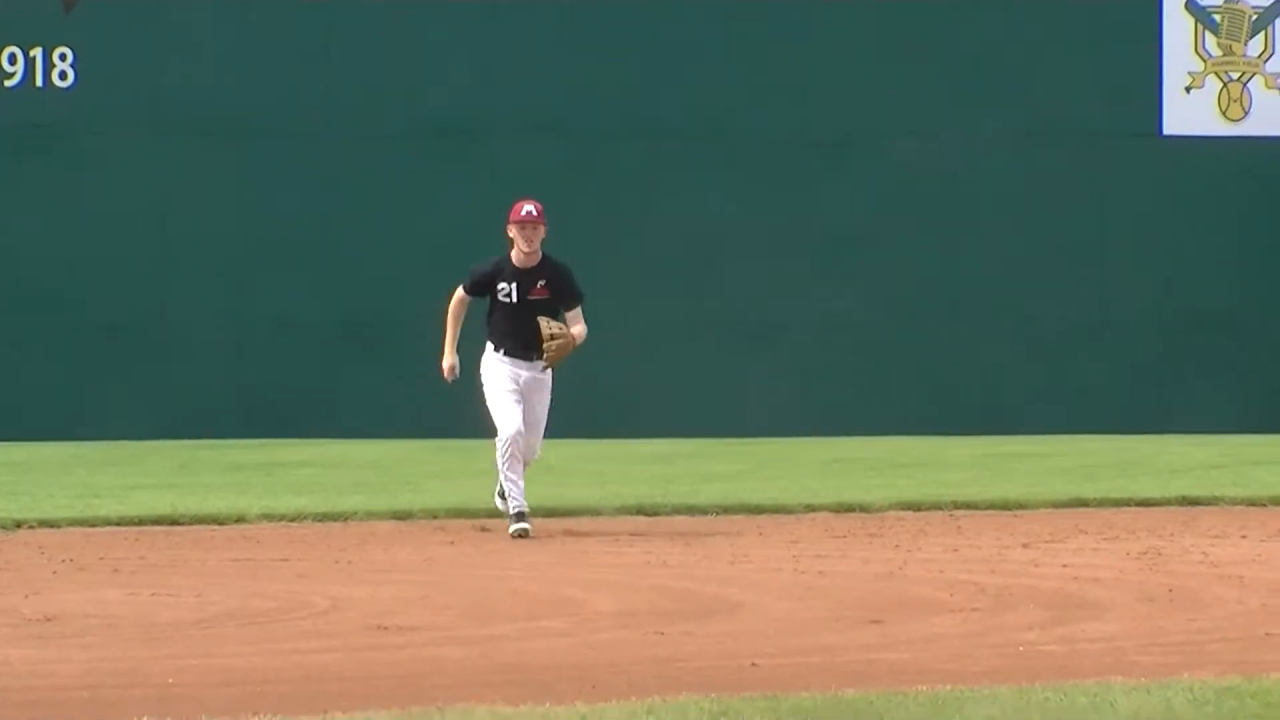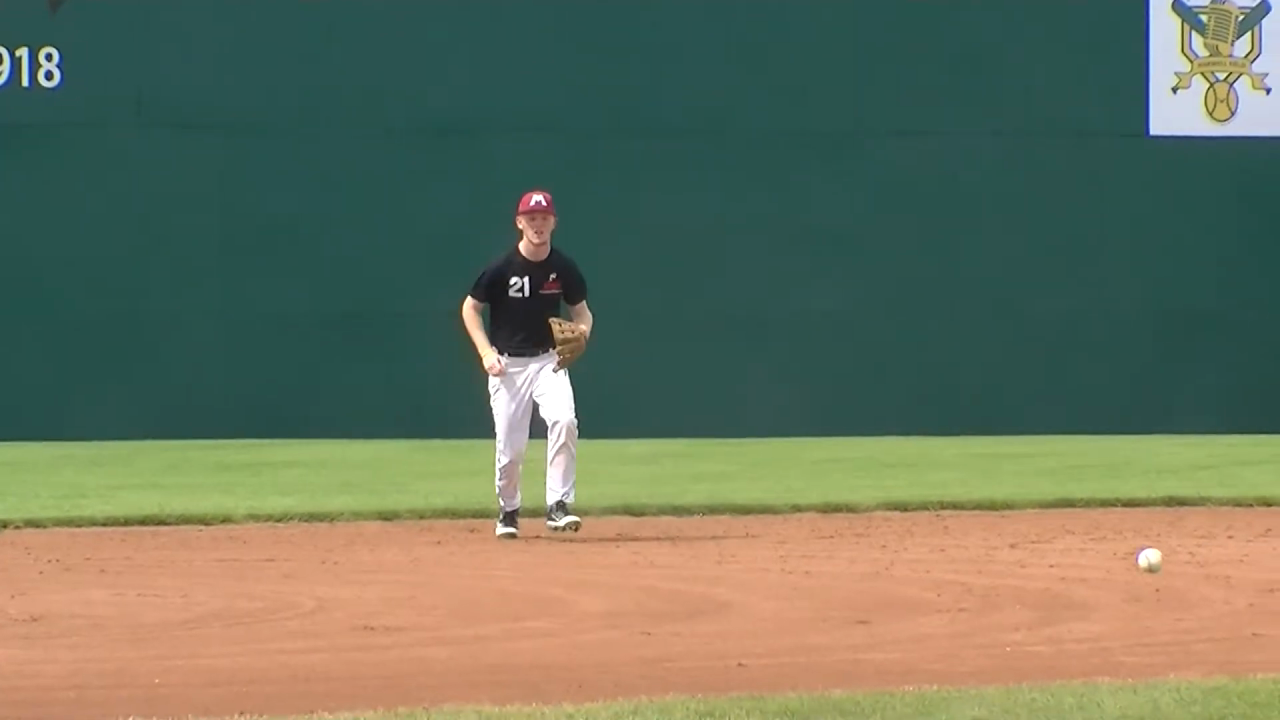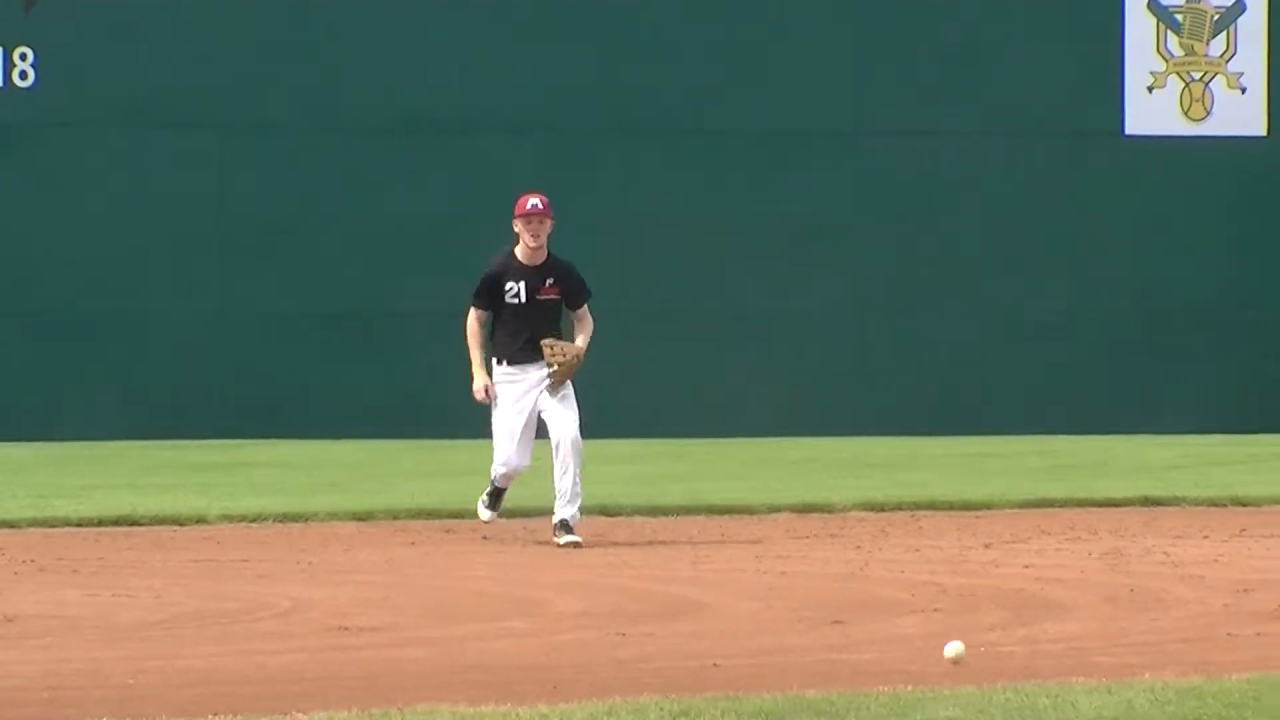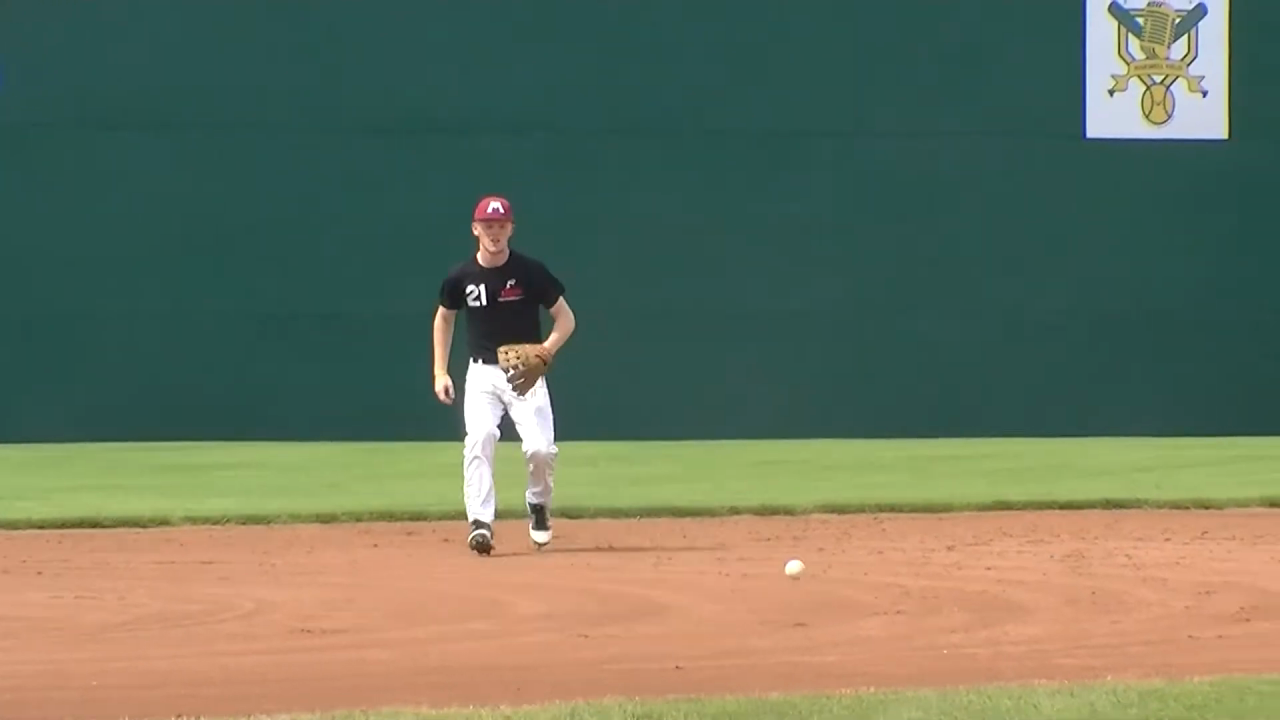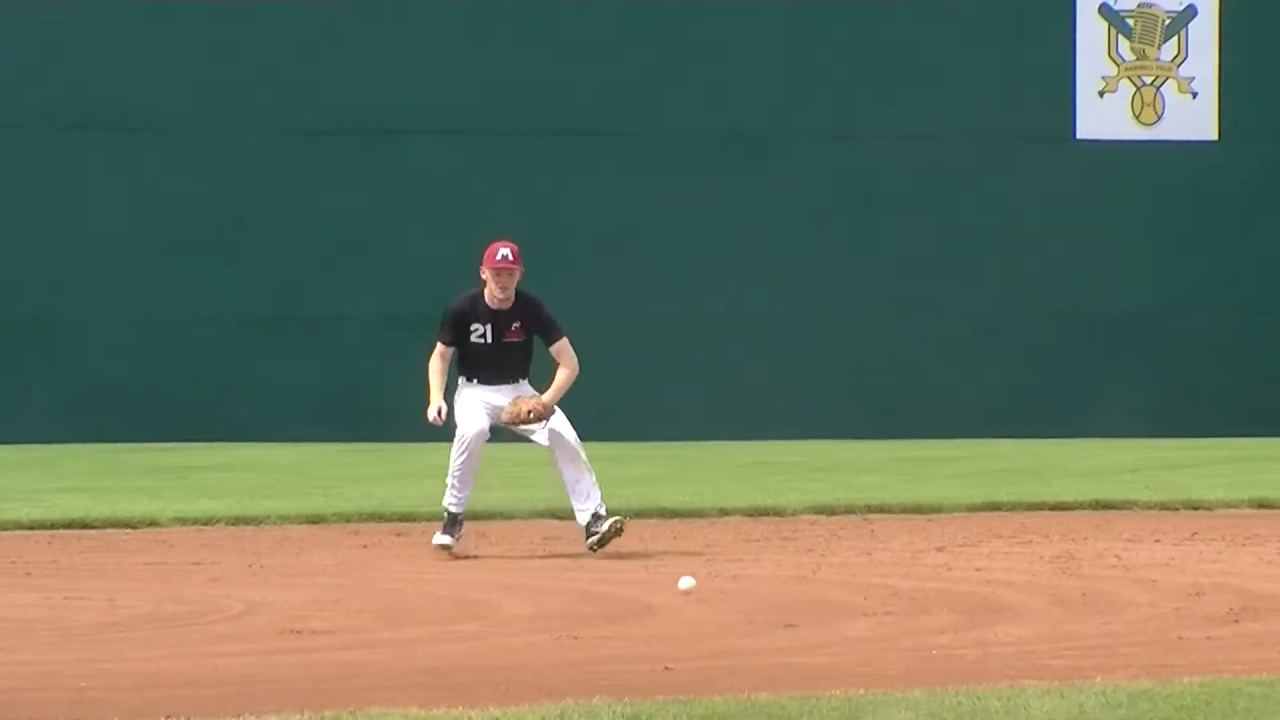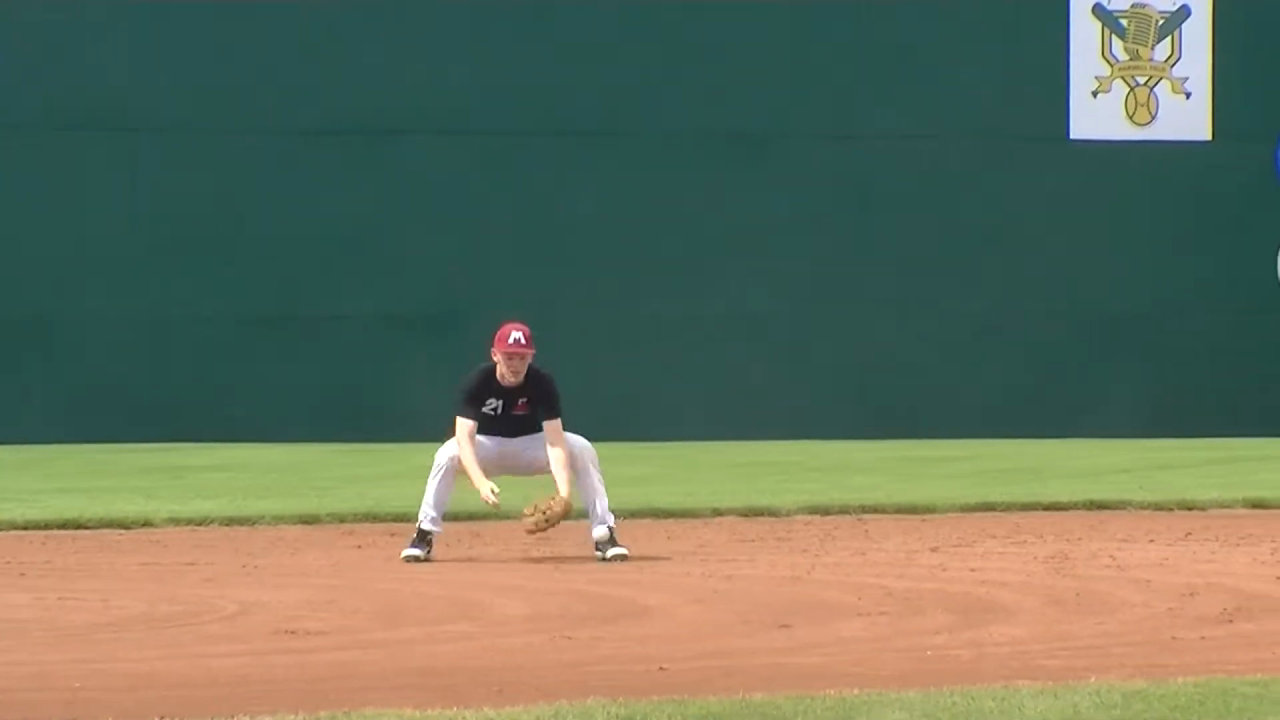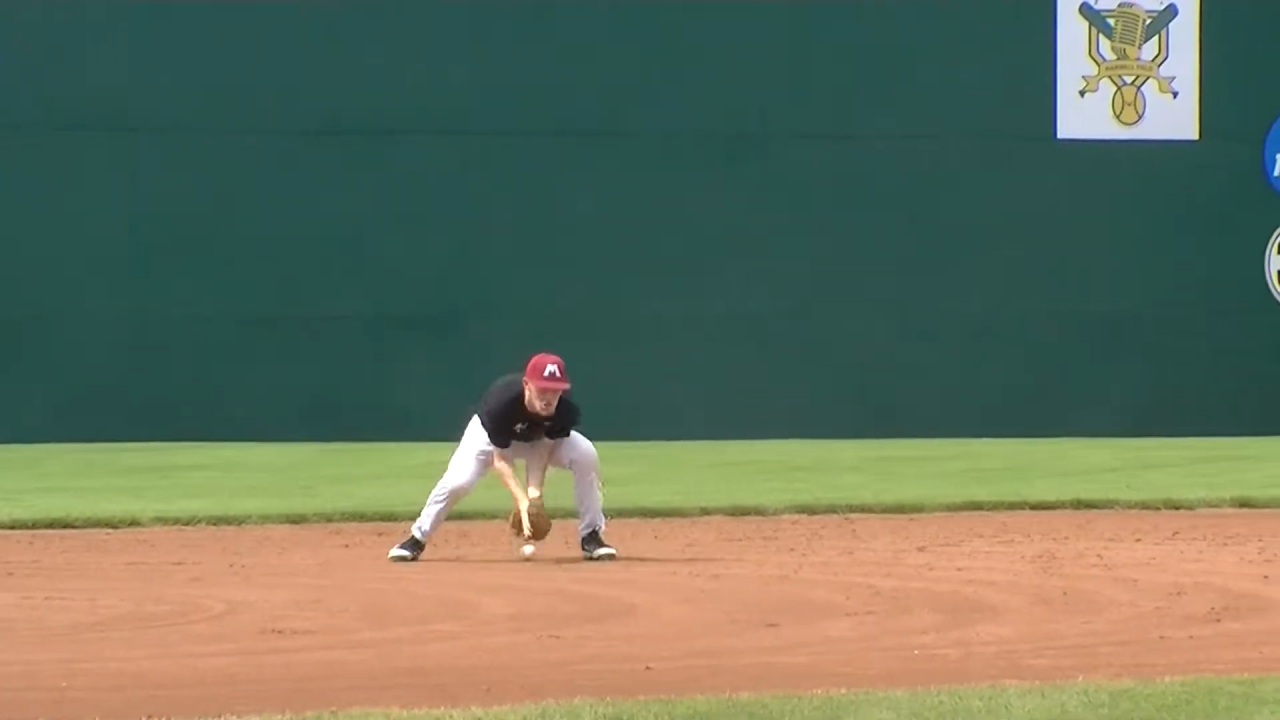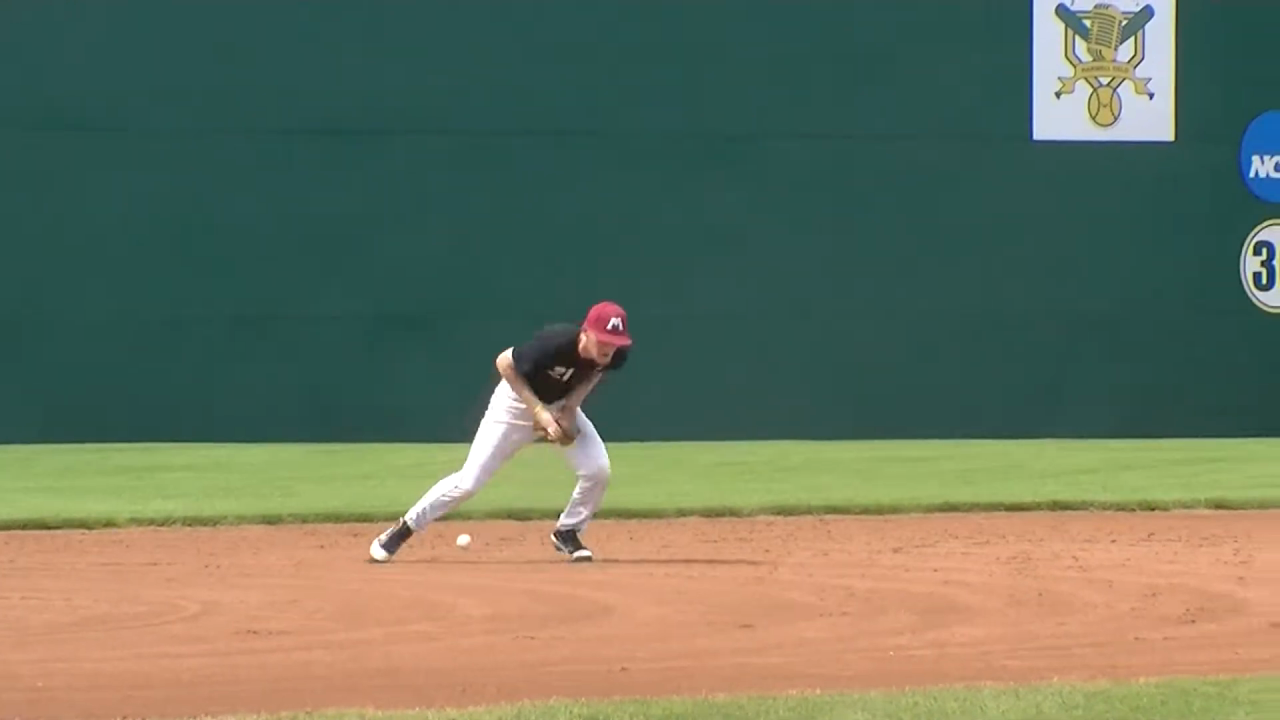
dt=0.2s
person 1, frame 1
left shoulder: (558, 274)
right shoulder: (491, 271)
left elbow: (578, 324)
right elbow: (460, 299)
left wrist: (572, 337)
right wrist: (449, 350)
left hip: (539, 368)
right hip: (499, 363)
left knee: (527, 446)
right knee: (512, 431)
left ankle: (507, 487)
right ankle: (517, 511)
person 1, frame 2
left shoulder: (565, 267)
right shoulder: (500, 267)
left elbow: (582, 311)
right elbow: (470, 310)
left wrist: (582, 330)
right wrist: (486, 352)
left hip: (549, 361)
right hip: (507, 366)
left knee: (565, 420)
right knee: (511, 449)
left ankle: (559, 505)
right ankle: (508, 510)
person 1, frame 3
left shoulder: (563, 271)
right shoulder: (497, 272)
left elbow: (584, 318)
right elbow: (474, 320)
left wrist: (579, 347)
right wrist: (478, 372)
left hip: (553, 373)
right hip: (509, 375)
left knee: (568, 440)
right knee: (512, 462)
left ankle: (565, 520)
right ankle: (496, 486)
person 1, frame 4
left shoulder: (531, 270)
right shoulder: (460, 276)
left elbow: (567, 319)
right elbow: (443, 318)
left wrist: (547, 348)
right wrist: (439, 372)
right hip: (481, 375)
left knee: (541, 447)
right knee: (480, 438)
left ankle: (538, 503)
right ankle: (480, 523)
person 1, frame 5
left shoulder: (533, 309)
right shoulder: (463, 309)
left elbow: (569, 362)
right elbow: (439, 356)
left wrist: (550, 398)
right wrist: (436, 397)
left hip: (519, 391)
right hip: (474, 392)
left knee: (564, 437)
right knee: (471, 431)
left ankle: (593, 519)
right ankle: (453, 517)
person 1, frame 6
left shoulder: (543, 384)
right shoulder: (477, 383)
left elbow: (556, 443)
right elbow: (464, 441)
left wrist: (565, 491)
right wrist: (480, 482)
left hip: (531, 443)
right hip: (485, 442)
left knee: (582, 449)
right knee: (447, 457)
left ankle: (604, 536)
right ankle: (424, 534)
person 1, frame 7
left shoulder: (565, 408)
right shoulder: (501, 402)
left elbow: (548, 447)
right elbow: (499, 459)
left wrist: (535, 489)
right wrist: (522, 501)
left hip: (535, 438)
right hip: (491, 432)
left knee: (585, 455)
right knee: (458, 480)
left ankle: (590, 536)
right ankle: (418, 538)
person 1, frame 8
left shoulder: (616, 355)
right shoulder: (548, 347)
right elbow: (504, 363)
left wrist: (570, 406)
right wrist: (538, 410)
left hip: (559, 404)
right hip: (519, 403)
left knee: (599, 471)
right knee: (469, 481)
left ankle: (567, 532)
right ankle: (408, 526)
